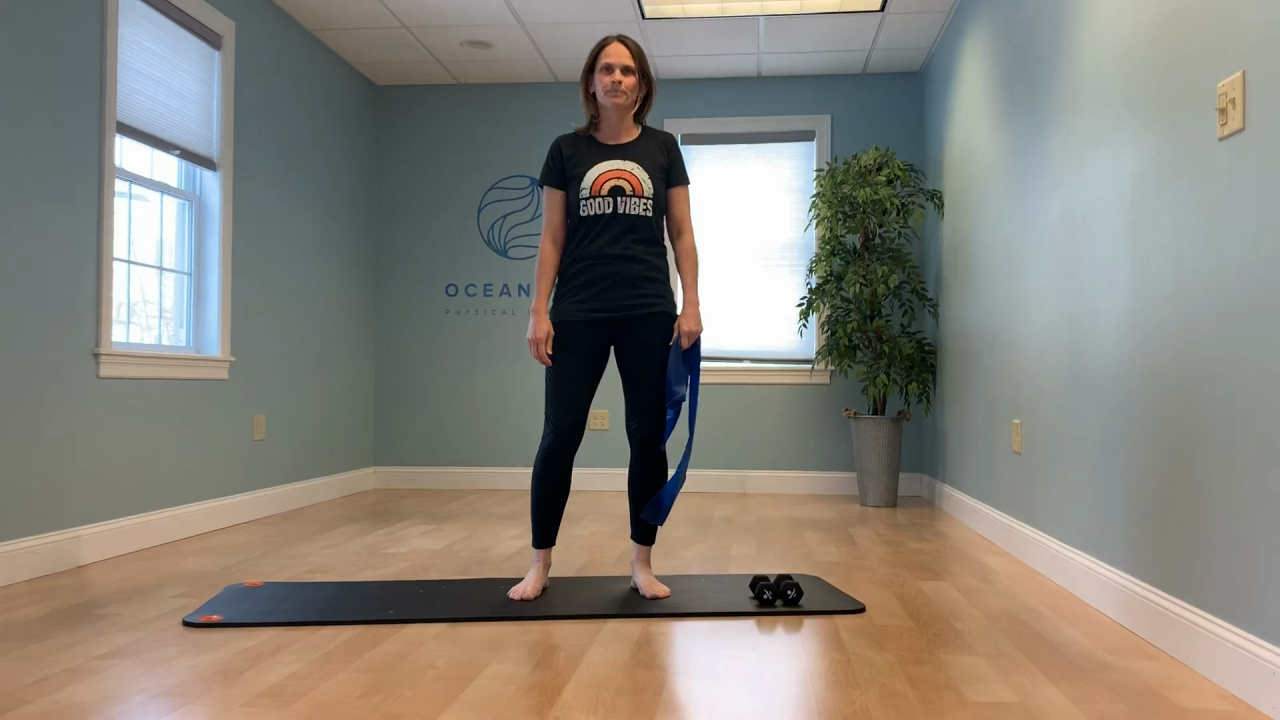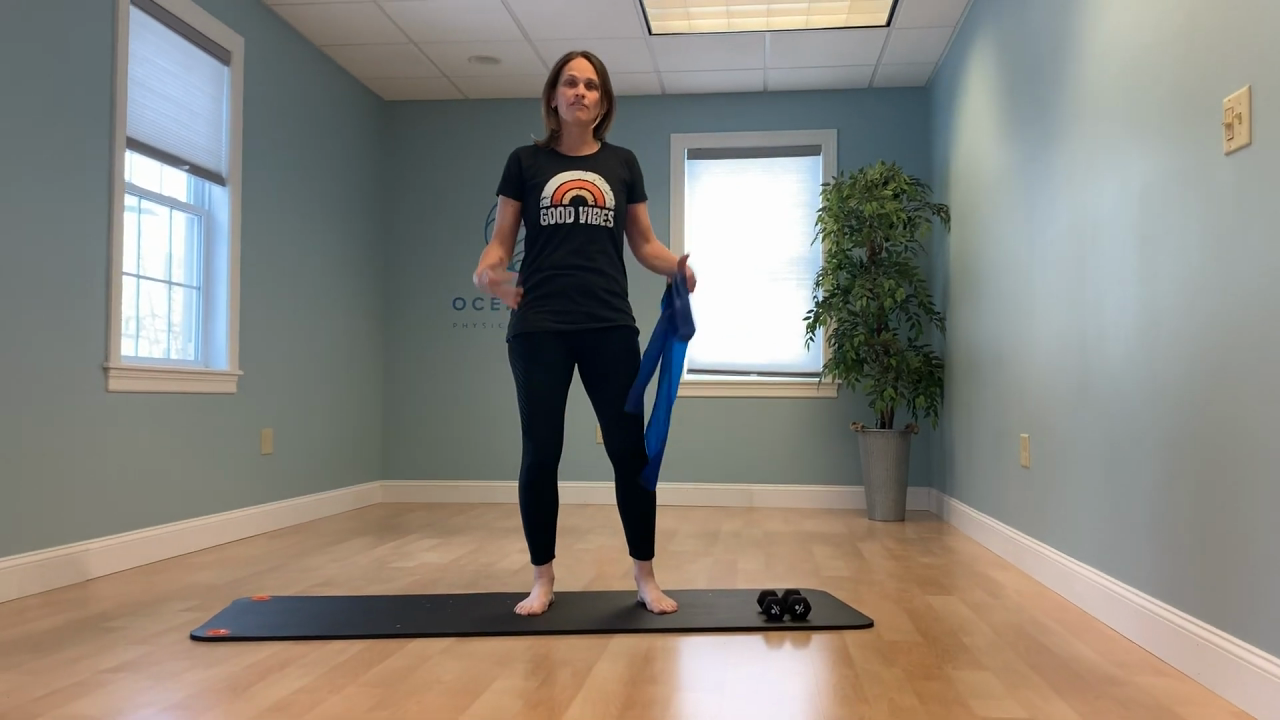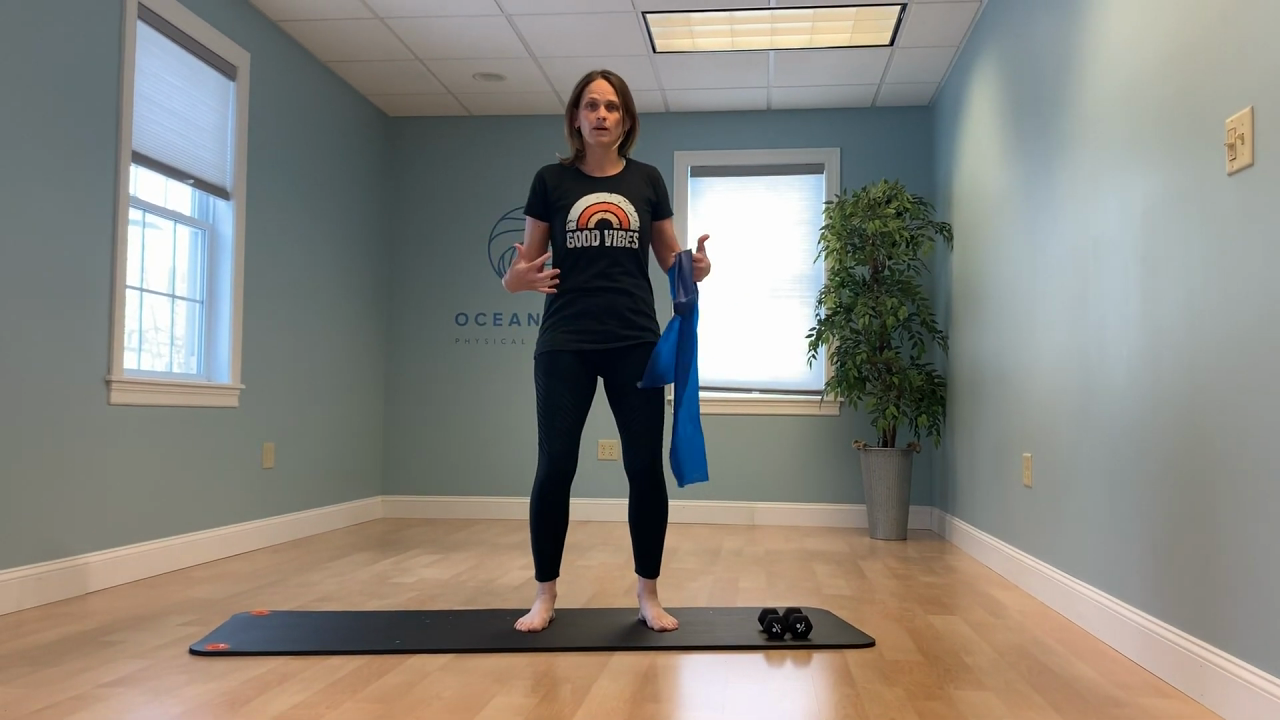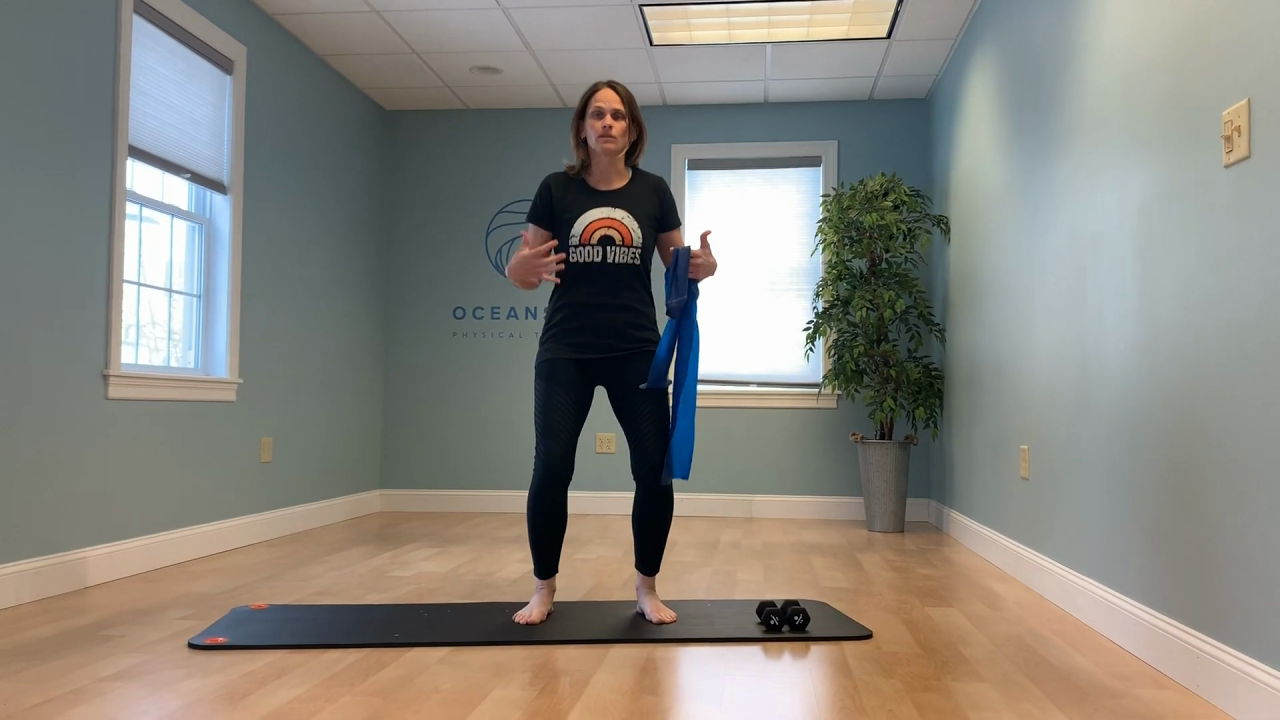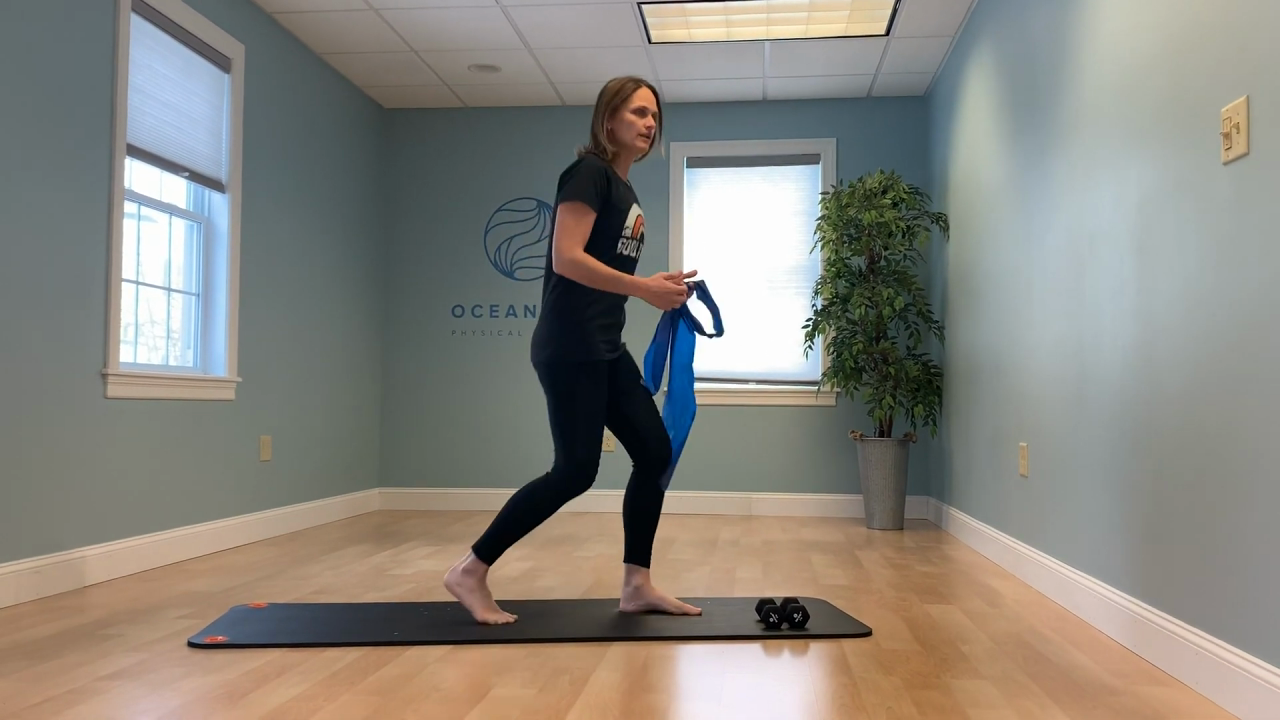
dt=1s
person 1, frame 1
left shoulder: (663, 148)
right shoulder: (566, 150)
left elbow: (681, 233)
right elbow: (552, 238)
left wrist: (690, 304)
right wrist: (539, 311)
left hip: (648, 314)
right hip: (577, 315)
left knee: (648, 438)
right knee: (560, 437)
left ankle: (642, 564)
right ankle: (540, 564)
person 1, frame 2
left shoulder: (622, 163)
right shoulder: (525, 161)
left elbow: (644, 245)
right elbow: (500, 241)
left wrist: (675, 266)
right wrist: (485, 272)
left hip: (610, 325)
right hip: (539, 325)
left knee: (629, 450)
right knee: (540, 452)
left ankle: (646, 578)
right ankle: (542, 579)
person 1, frame 3
left shoulder: (647, 180)
right shoulder: (551, 180)
left elbow: (668, 256)
right elbow: (528, 260)
left wrist: (695, 266)
right wrist: (518, 277)
left hip: (635, 342)
right hip: (565, 343)
left knee: (646, 467)
right knee: (555, 466)
left ankle: (648, 595)
right ankle: (545, 596)
person 1, frame 4
left shoulder: (653, 191)
right shoulder: (556, 189)
left elbow: (676, 264)
right elbow: (525, 271)
left wrist: (702, 267)
right wrist: (520, 269)
left hip: (636, 350)
right hip: (565, 351)
left knee: (656, 469)
right knee: (551, 468)
left ankle: (647, 589)
right ankle: (544, 589)
person 1, frame 5
left shoulder: (624, 187)
right shoulder: (590, 172)
right elbow: (567, 259)
left wrist: (658, 290)
right wrist: (644, 289)
left hip: (603, 347)
right hip: (570, 346)
left knee: (654, 451)
right knee: (575, 470)
left ankle: (636, 584)
right ankle: (471, 571)
